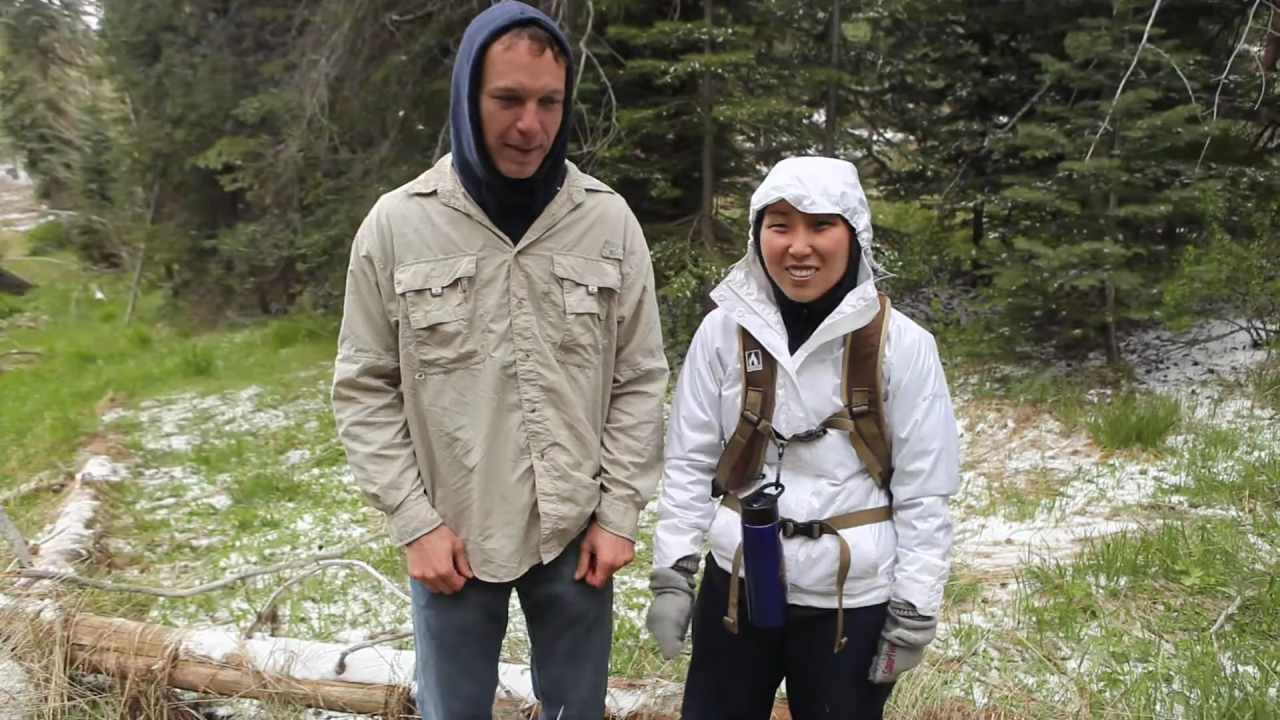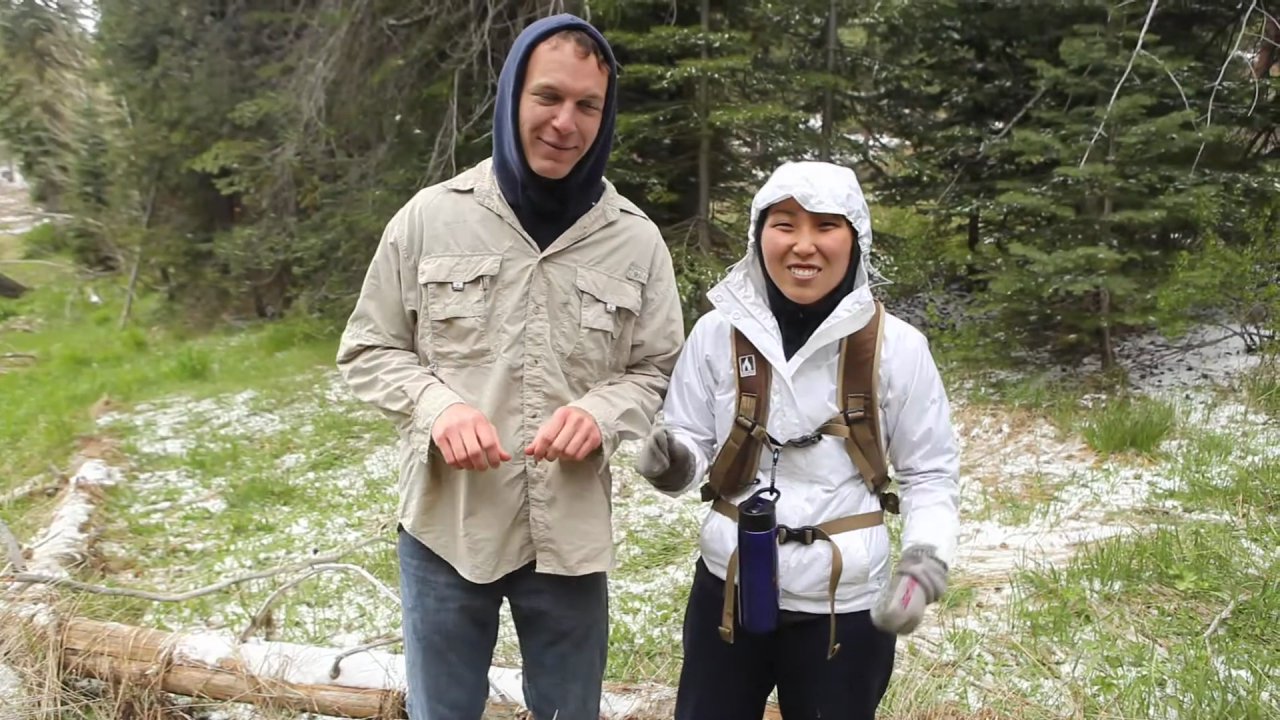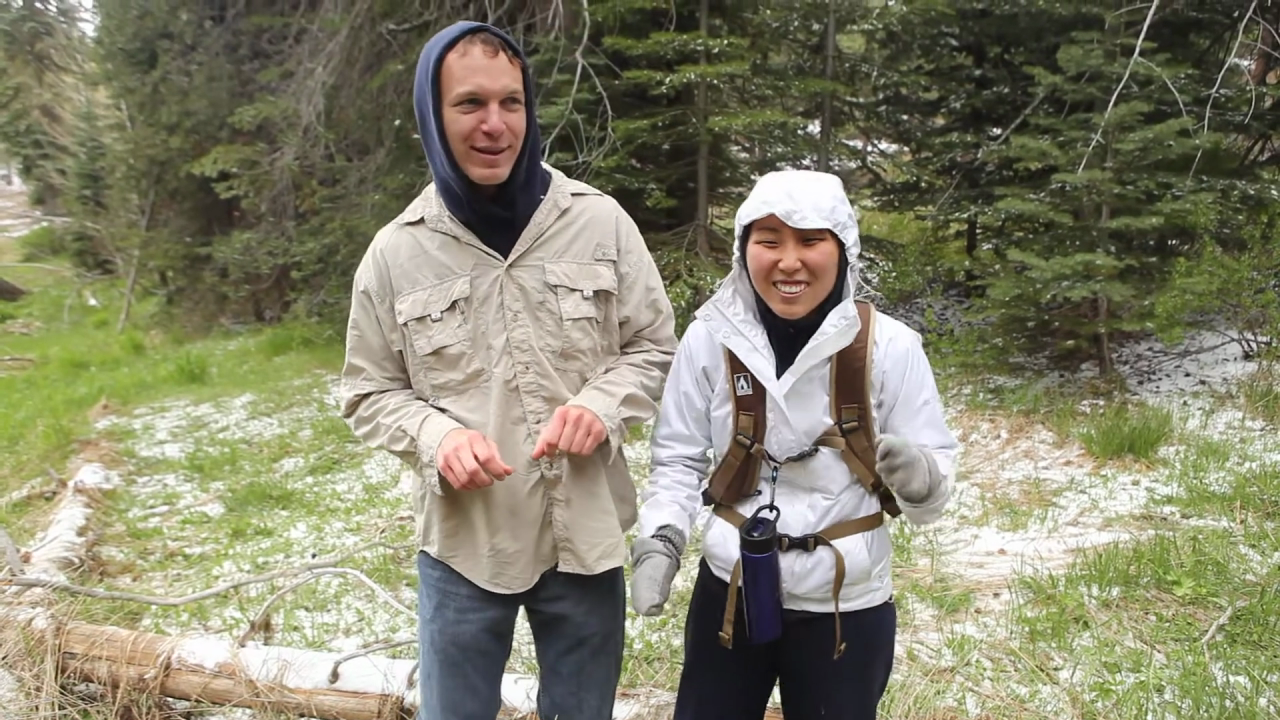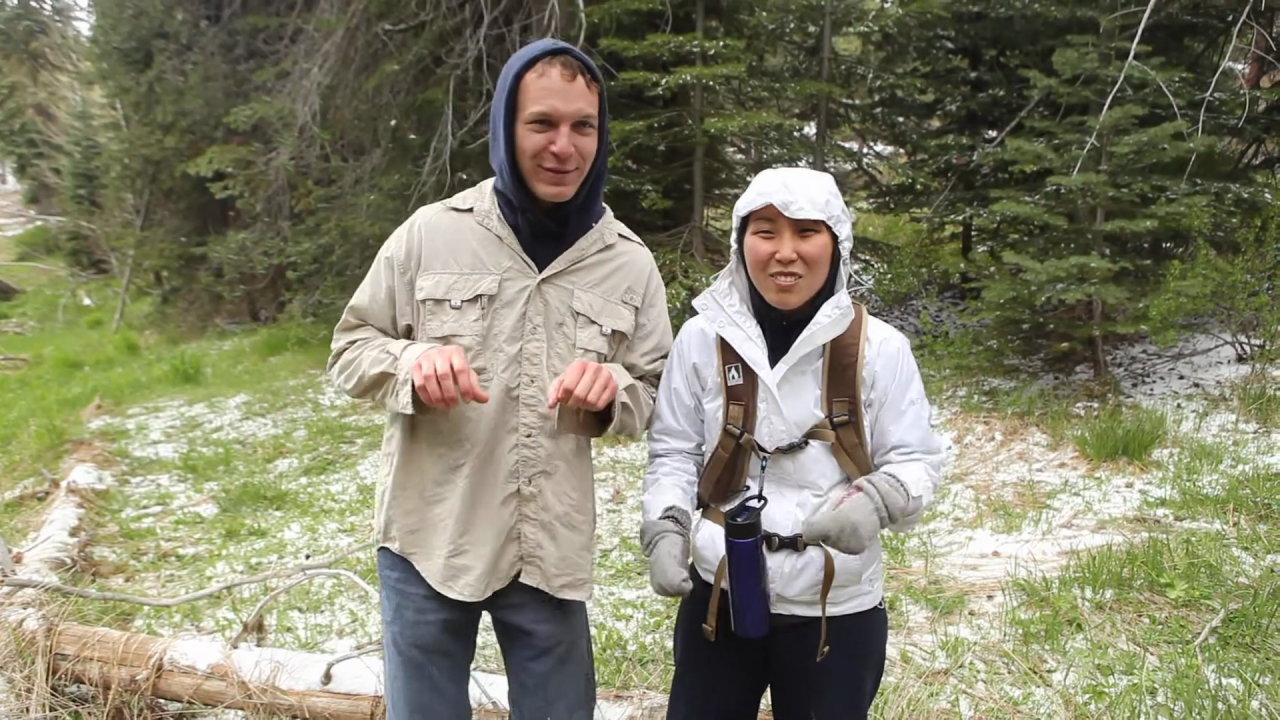
dt=1s
person 1, frame 1
left shoulder: (609, 221)
right shoulder: (396, 223)
left elbow: (640, 379)
right elbow: (365, 389)
left wrist: (620, 512)
right wrist: (414, 521)
left hip: (575, 528)
right hip: (453, 532)
person 1, frame 2
left shoulder: (635, 240)
right shoulder: (430, 216)
left elbow: (659, 372)
right elbow: (369, 349)
left wrist: (600, 413)
right wrist: (437, 404)
left hip: (568, 531)
right hip: (444, 526)
person 1, frame 3
left shoulder: (600, 221)
right shoulder: (396, 253)
left elbow: (654, 347)
right elbow: (369, 393)
left wrist: (602, 405)
right wrist: (435, 436)
left hip: (586, 534)
right hip: (462, 542)
person 1, frame 4
left shoulder: (630, 264)
right shoulder: (430, 233)
left elbow: (652, 391)
right elbow: (350, 348)
left wrist: (610, 390)
right wrist: (412, 359)
left hip: (551, 549)
right hip: (427, 539)
person 2, frame 1
left shoulder: (901, 345)
right shoulder: (725, 329)
left elbow: (925, 489)
right elbow: (690, 462)
left wrist: (913, 612)
right wrist: (673, 572)
left hip: (852, 598)
right hip: (737, 582)
person 2, frame 2
left shoulder: (895, 348)
right shoulder: (718, 332)
left elbow: (931, 474)
right elbow: (689, 441)
left wrist: (924, 561)
right wrist: (670, 461)
left hip: (845, 602)
right hip: (729, 586)
person 2, frame 3
left shoulder: (889, 347)
right shoulder: (710, 338)
left elbow: (932, 462)
right elbow: (678, 458)
left wrist: (918, 474)
right wrist: (659, 542)
left hip: (846, 604)
right hip: (731, 589)
person 2, frame 4
left shoulder: (877, 347)
right shoulder: (703, 336)
left elbow: (916, 461)
right elbow: (674, 452)
left wrist: (875, 501)
right wrist: (665, 527)
left hip: (837, 606)
right hip: (721, 593)
